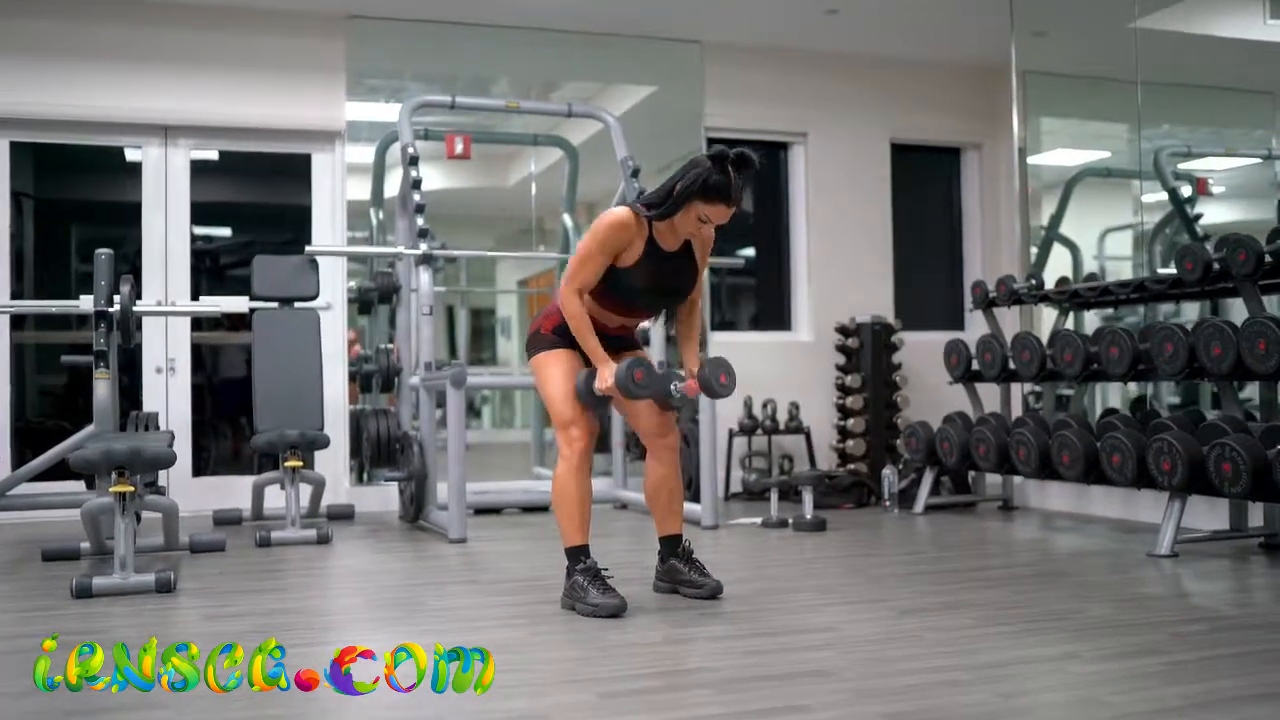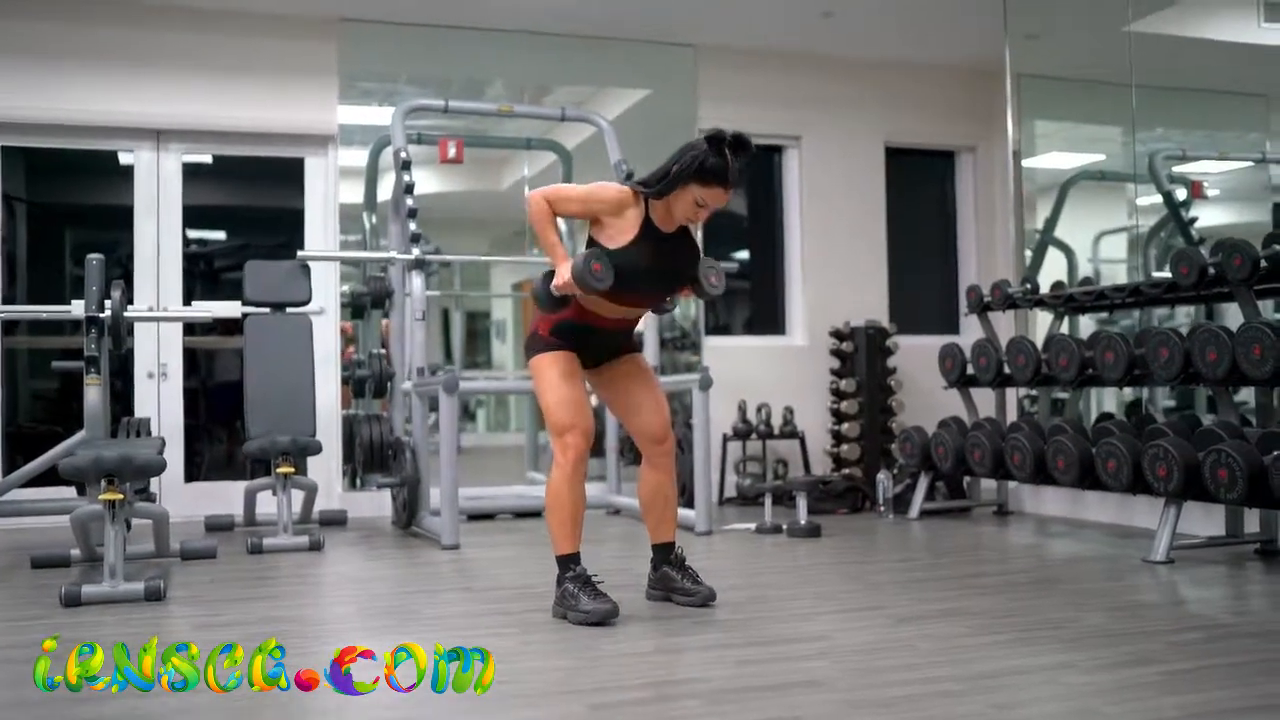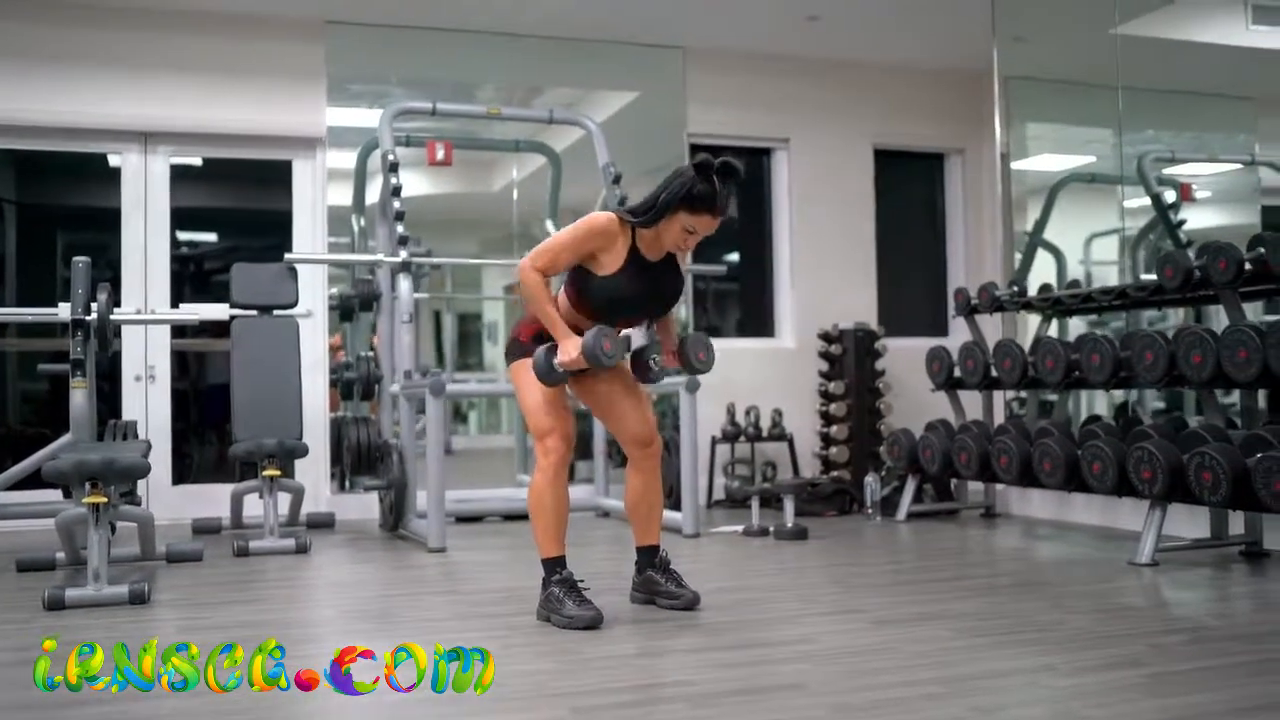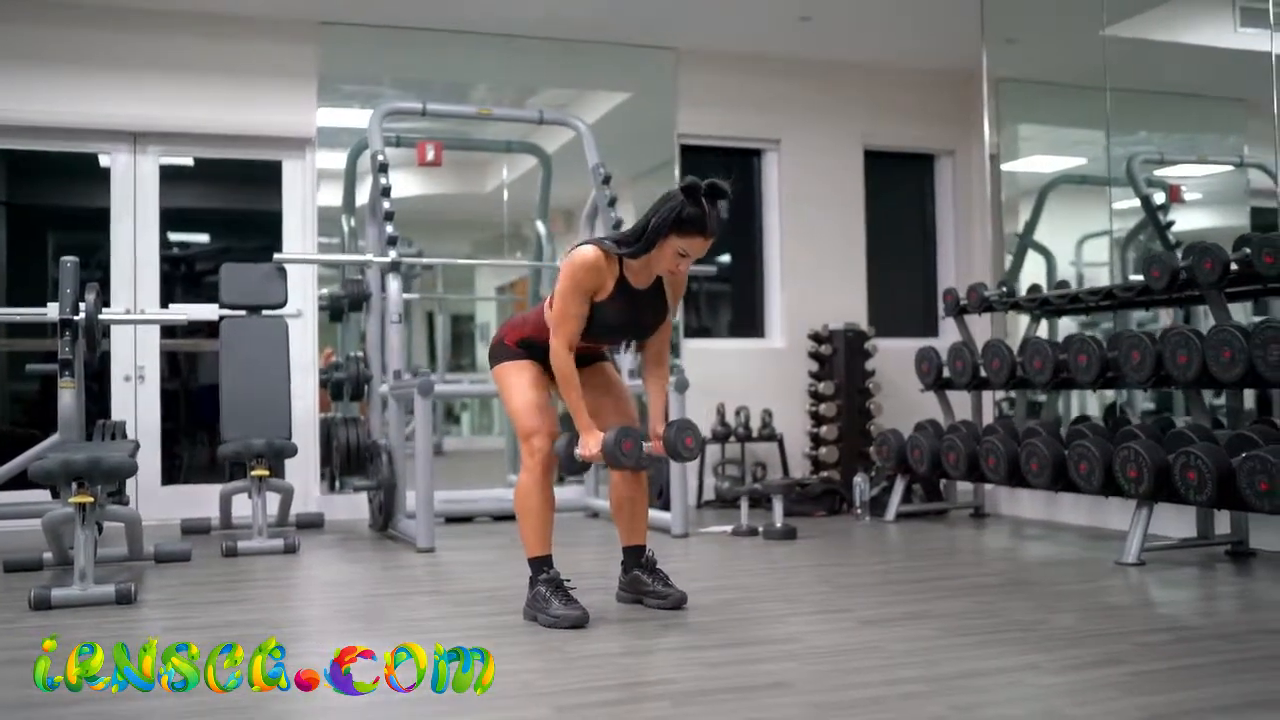
dt=0.4s
person 1, frame 1
left shoulder: (700, 240)
right shoulder: (621, 223)
left elbow: (688, 303)
right elbow: (570, 292)
left wrist: (692, 365)
right wrist: (600, 363)
left hip: (621, 338)
right hip: (563, 335)
left knee: (665, 433)
right knee: (579, 436)
left ankle: (673, 559)
right ankle: (579, 573)
person 1, frame 2
left shoulder: (687, 218)
right shoulder: (617, 202)
right elbow: (538, 200)
left wrist: (682, 283)
right wrist: (562, 262)
left hip: (617, 341)
right hip: (561, 333)
left knee: (660, 440)
right knee: (574, 441)
left ankle: (665, 566)
right ankle: (569, 580)
person 1, frame 3
left shoulder: (677, 248)
right shoulder: (604, 229)
right elbow: (530, 270)
left wrist: (668, 344)
right wrist: (565, 340)
right hip: (540, 340)
left knee: (646, 443)
right knee: (555, 444)
left ankle: (649, 570)
right ankle: (555, 584)
person 1, frame 4
left shoulder: (673, 278)
right shoulder: (590, 262)
left elbow: (655, 351)
right elbow: (561, 349)
left wrist: (657, 422)
right wrist: (585, 428)
left hip: (587, 353)
right hip: (525, 347)
right knee: (541, 445)
left ankle: (636, 569)
right ankle: (541, 584)
